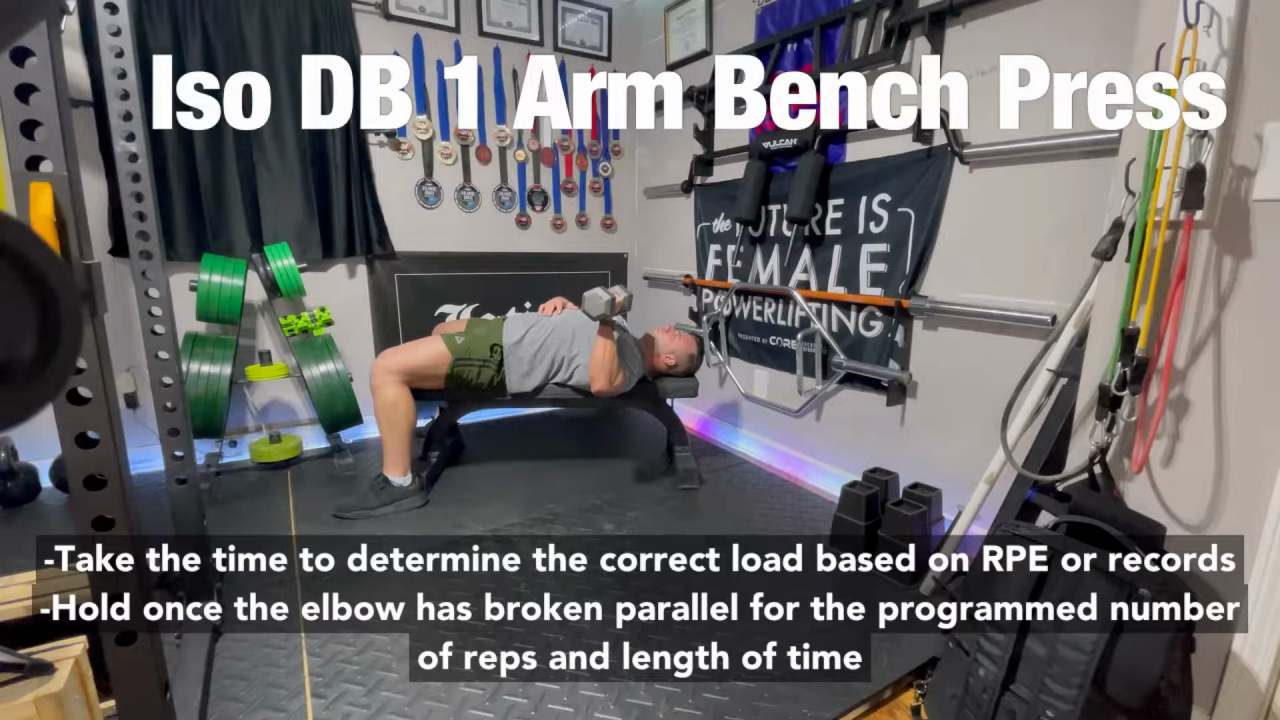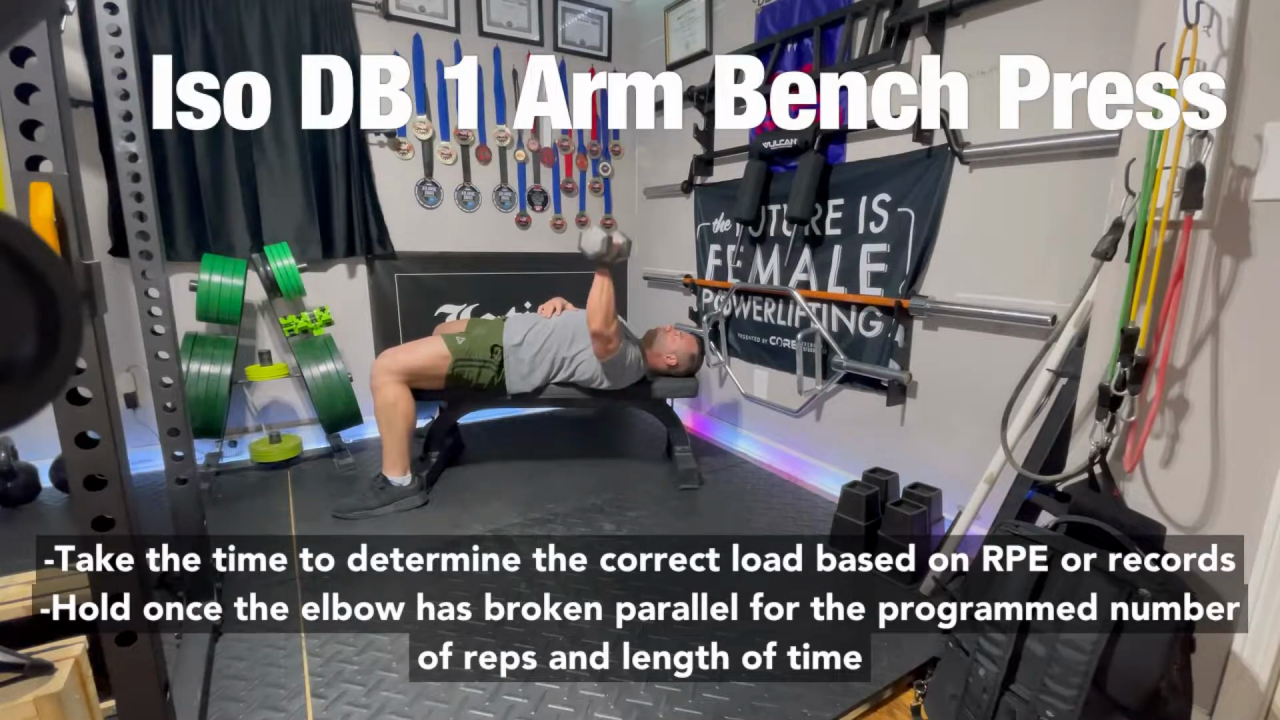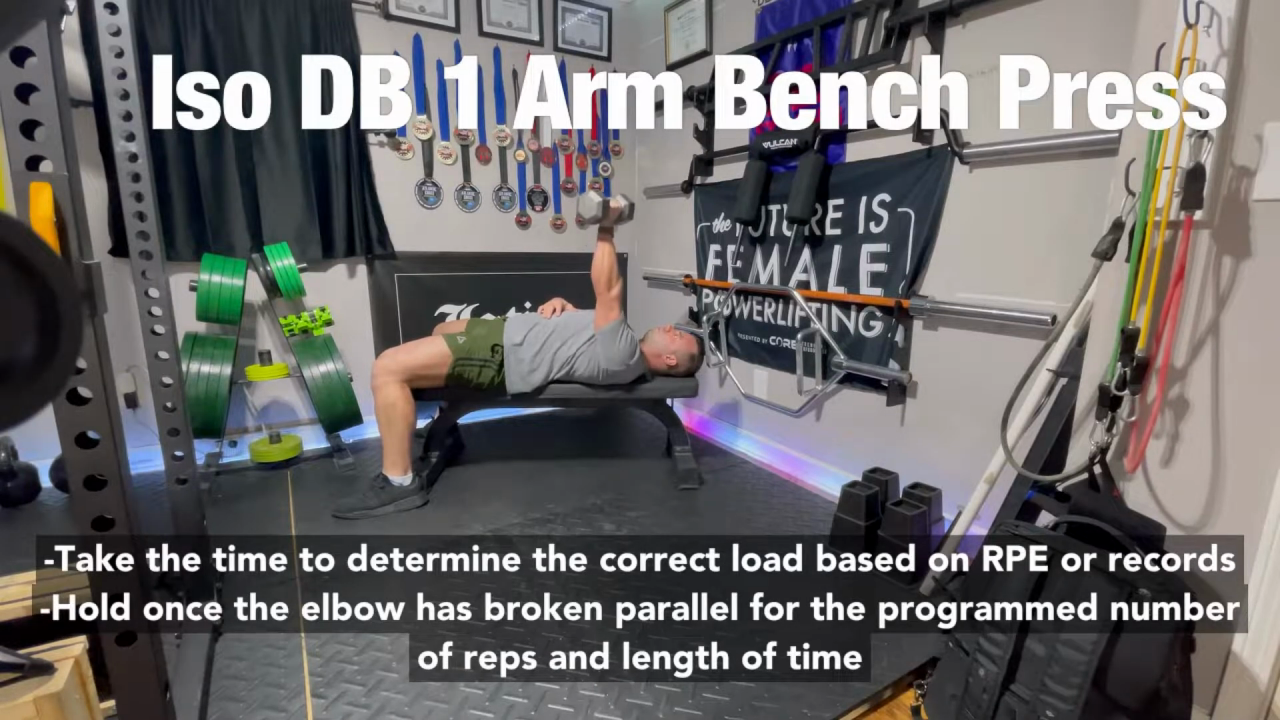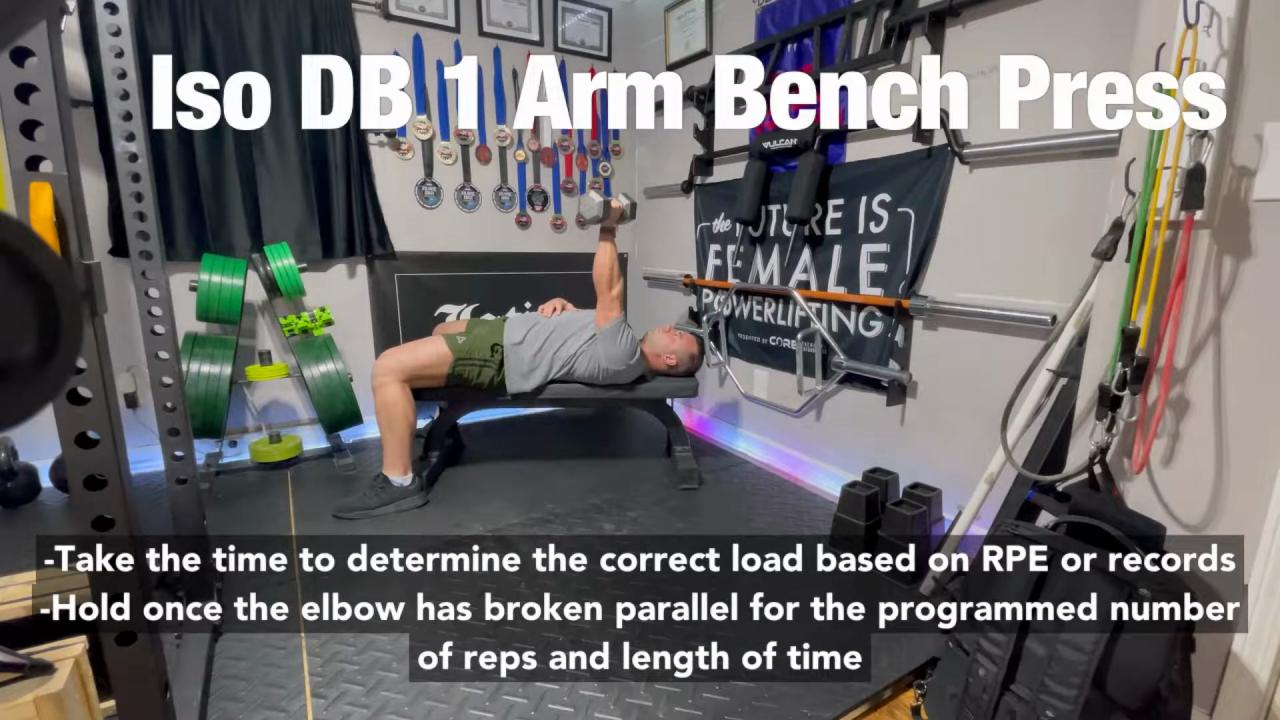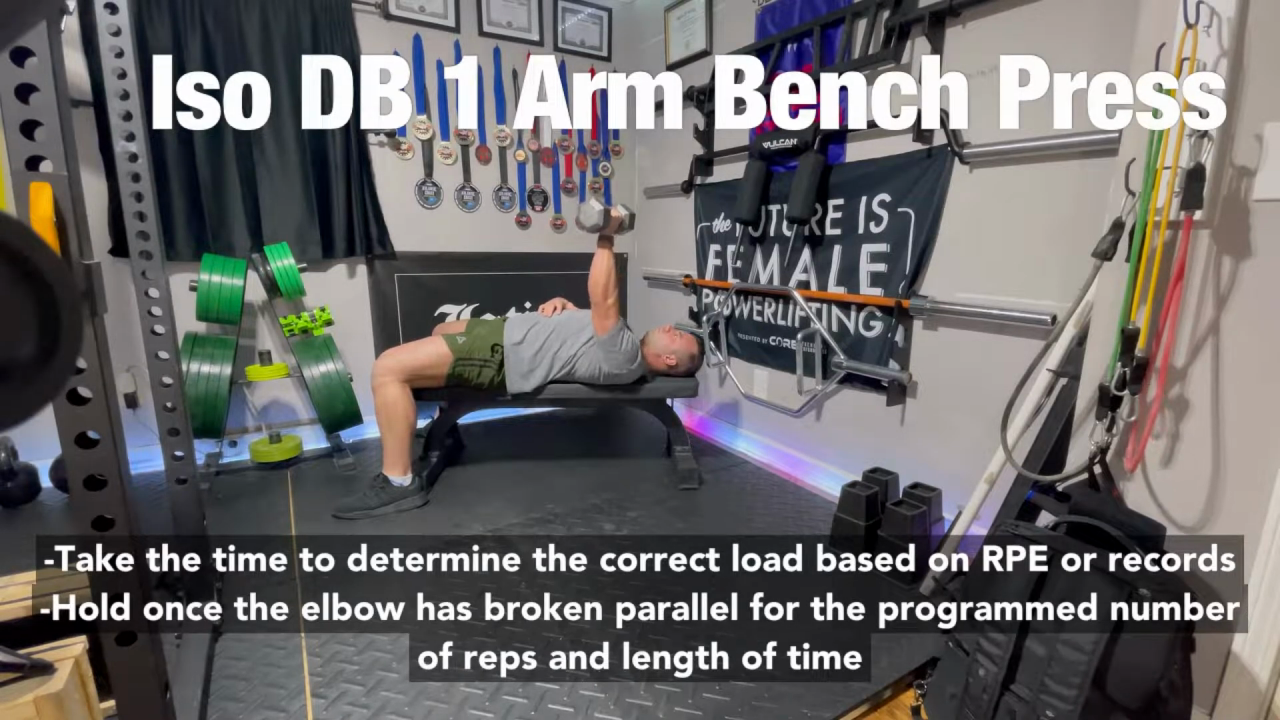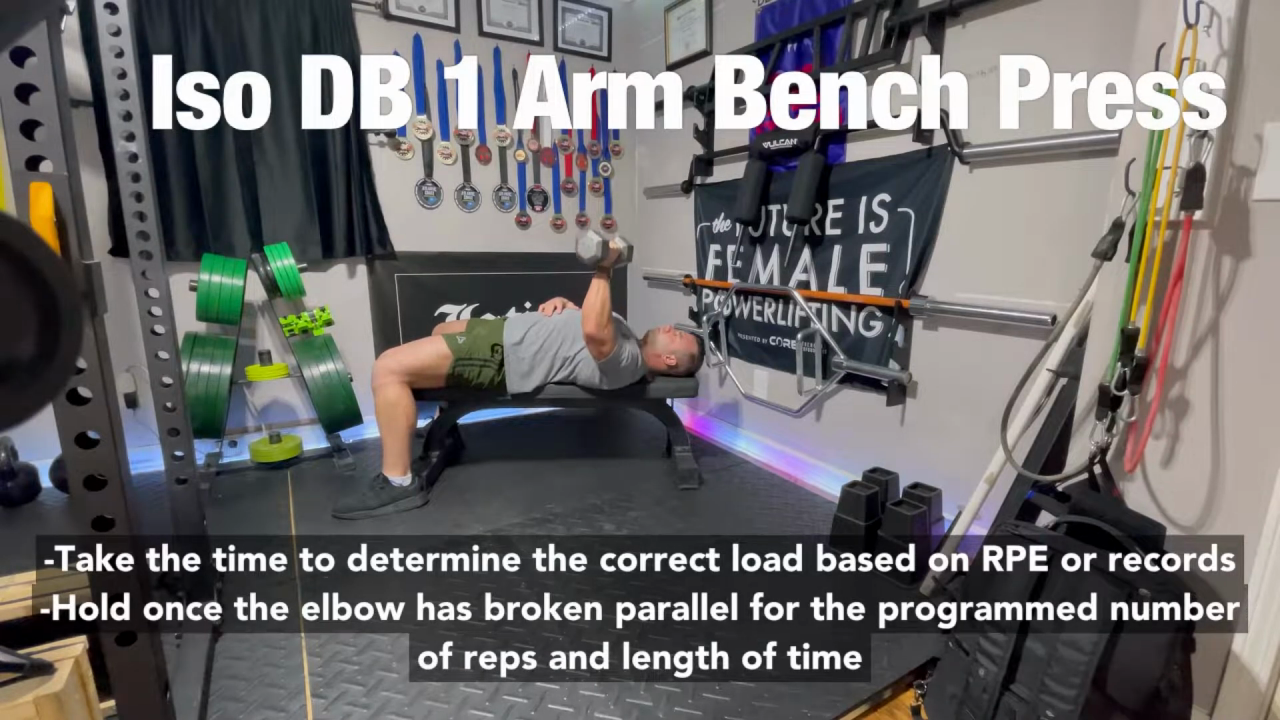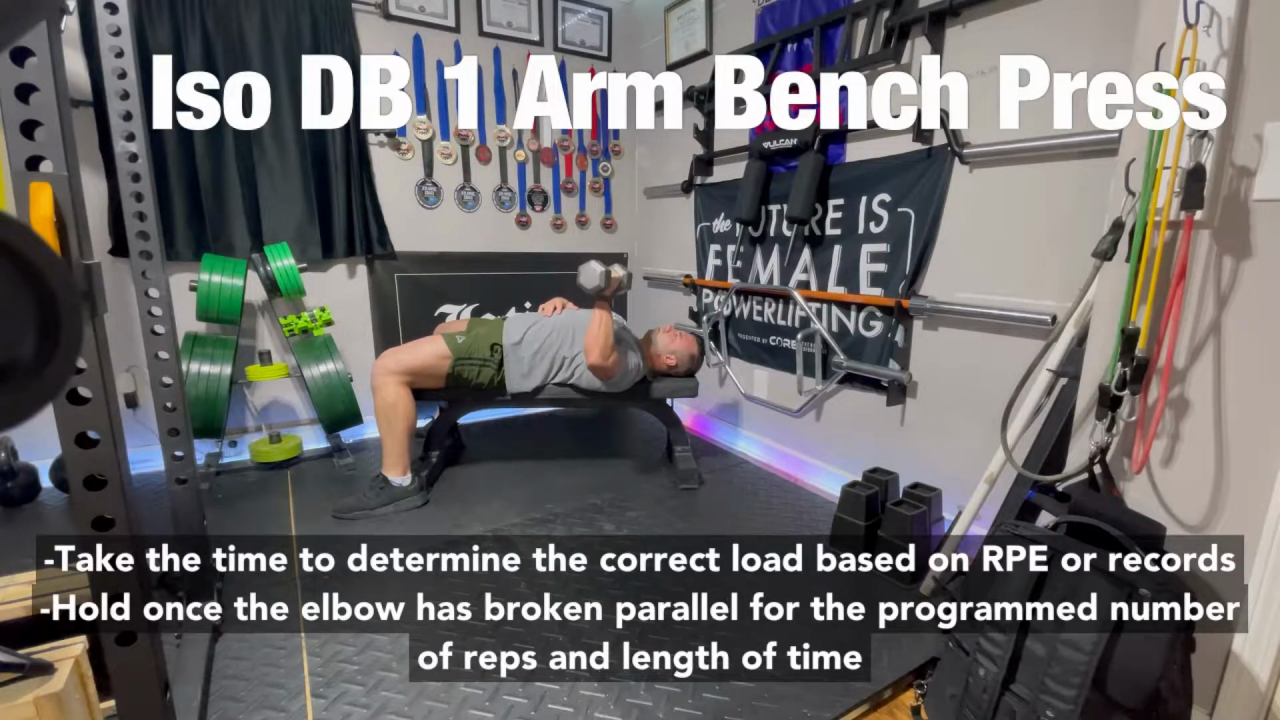
dt=0.4s
person 1, frame 1
left shoulder: (629, 365)
right shoulder: (628, 340)
left elbow: (602, 384)
right elbow: (580, 324)
left wrist: (605, 323)
right wrist: (563, 301)
left hip: (504, 354)
left knee: (388, 367)
right knee: (442, 330)
left ankle: (398, 483)
person 1, frame 2
left shoulder: (626, 363)
right shoulder: (628, 343)
left elbow: (598, 328)
right elbow: (590, 321)
left wrist: (604, 267)
right wrist: (562, 303)
left hip: (504, 356)
right hip: (509, 330)
left knee: (388, 368)
right knee: (442, 330)
left ankle: (398, 482)
person 1, frame 3
left shoulder: (622, 356)
right shoulder: (629, 343)
left elbow: (607, 292)
right elbow: (595, 313)
left wrist: (605, 231)
right wrist: (561, 303)
left hip: (504, 353)
right hip: (510, 330)
left knee: (389, 368)
right knee: (442, 330)
left ankle: (399, 482)
person 1, frame 4
left shoulder: (622, 356)
right shoulder: (629, 344)
left elbow: (608, 291)
right elbow: (592, 316)
left wrist: (608, 228)
right wrist: (562, 303)
left hip: (503, 354)
left knee: (389, 368)
right knee: (441, 330)
left ankle: (399, 482)
person 1, frame 5
left shoulder: (624, 359)
right shoulder: (629, 343)
left elbow: (603, 300)
right elbow: (591, 319)
left wrist: (606, 237)
right wrist: (564, 303)
left hip: (504, 355)
left knee: (389, 368)
right knee: (442, 330)
left ankle: (399, 481)
person 1, frame 6
left shoulder: (625, 364)
right shoulder: (629, 342)
left elbow: (592, 330)
right elbow: (590, 321)
left wrist: (603, 268)
right wrist: (564, 302)
left hip: (504, 355)
right hip: (509, 330)
left knee: (390, 368)
right knee: (441, 330)
left ankle: (399, 482)
person 1, frame 7
left shoulder: (627, 368)
right shoulder: (629, 344)
left elbow: (595, 356)
right elbow: (588, 326)
left wrist: (603, 296)
right wrist: (565, 303)
left hip: (503, 355)
left knee: (389, 369)
right knee: (441, 331)
left ankle: (398, 484)
